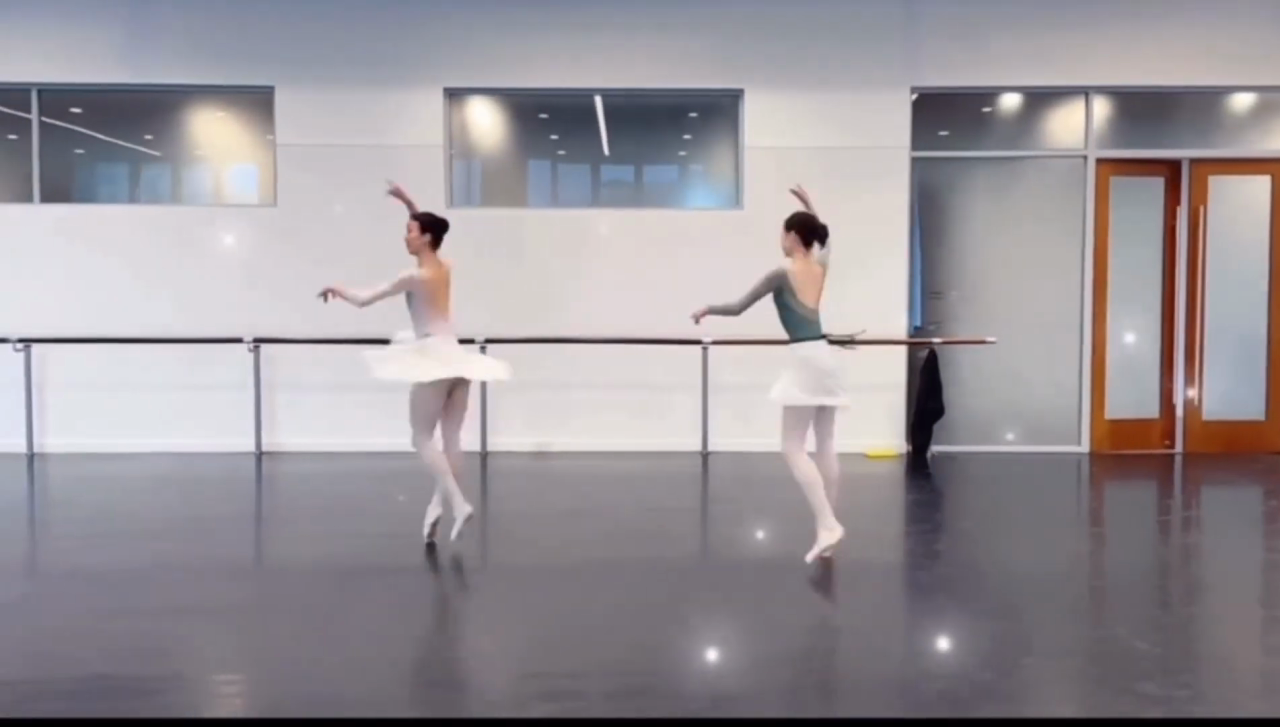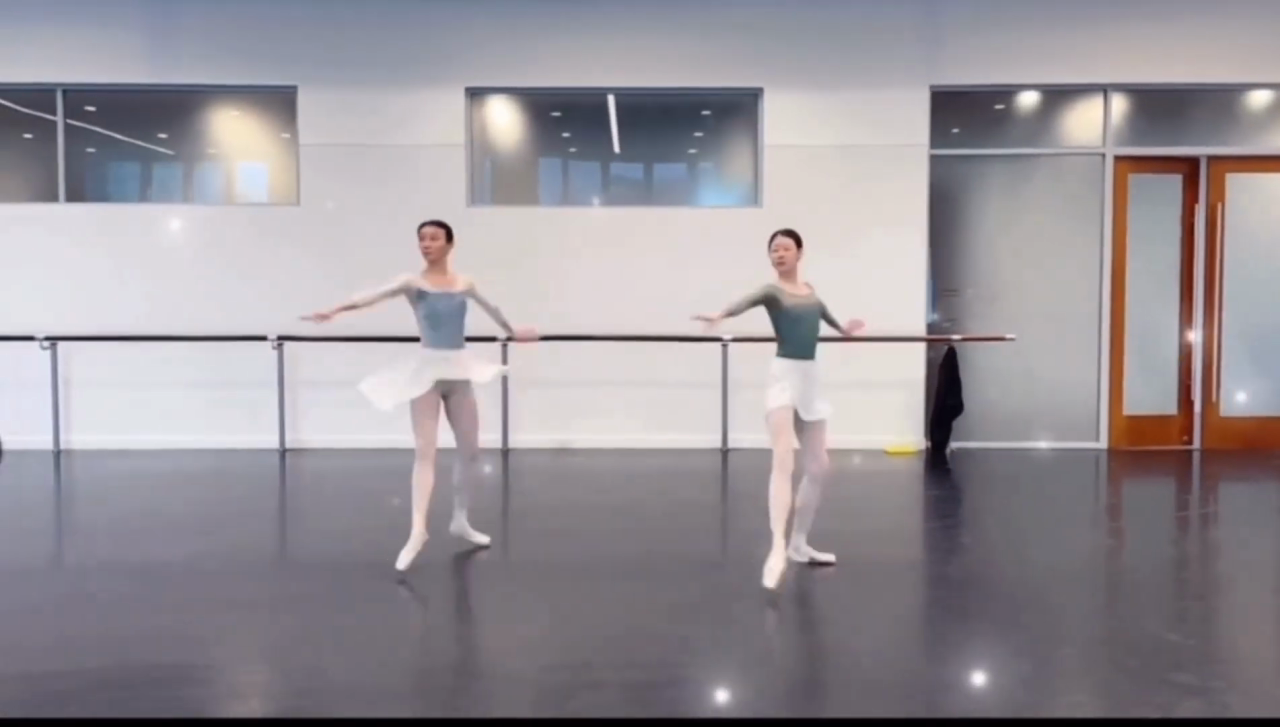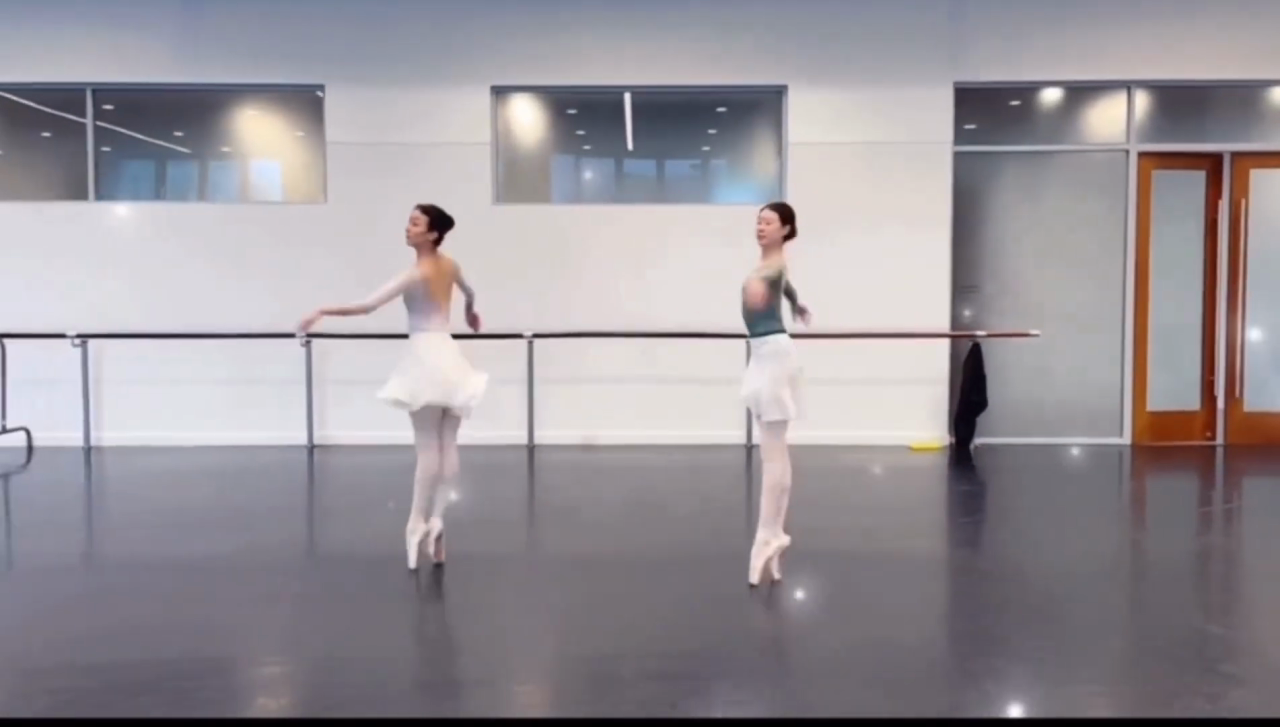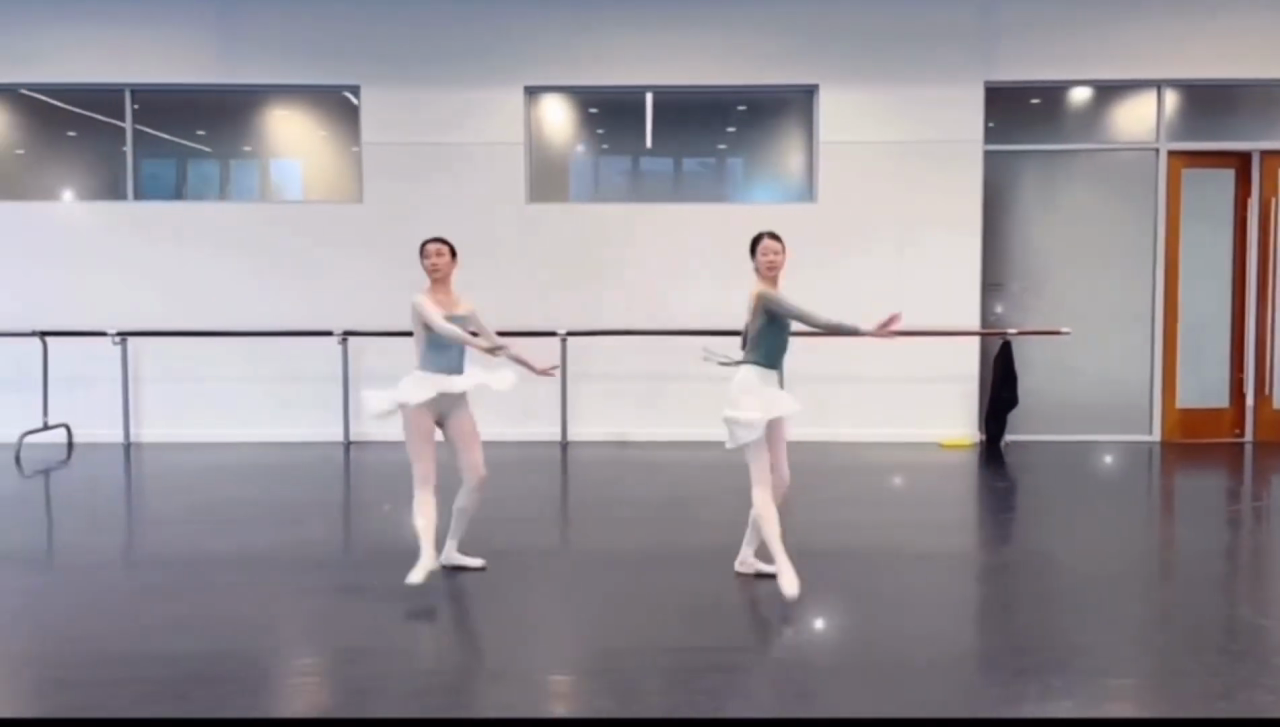
dt=0.4s
person 1, frame 1
left shoulder: (781, 273)
right shoulder: (818, 264)
left elbow: (739, 307)
right elbow: (823, 242)
left wrist: (705, 311)
right wrist: (809, 207)
left hip: (804, 360)
right hip: (824, 357)
left knee: (793, 449)
right knee: (825, 447)
left ankle: (827, 524)
right ankle: (828, 523)
person 1, frame 2
left shoulder: (809, 291)
right shoulder: (773, 290)
right elbow: (739, 304)
left wrist: (842, 328)
right wrist: (719, 315)
left hip: (809, 378)
right hip: (784, 376)
left knee: (818, 468)
right knee: (783, 463)
left ankle: (799, 543)
right ankle: (778, 549)
person 1, frame 3
left shoulder: (777, 266)
right shoulder: (764, 265)
left elbow: (766, 287)
left wrist: (762, 284)
right wrist: (796, 306)
left hip: (775, 354)
right hip: (763, 355)
left knee: (774, 453)
right knee: (772, 454)
left ankle: (767, 536)
right ankle: (773, 534)
person 1, frame 4
left shoulder: (764, 297)
right shoulder: (767, 295)
left elbow: (747, 340)
right elbow: (812, 320)
right wrist: (866, 331)
left hip: (766, 387)
right hip: (753, 386)
left knee: (778, 480)
right knee: (763, 483)
left ankle: (746, 555)
right ankle: (782, 562)
person 2, frame 1
left shoulder: (414, 276)
right shoulder: (442, 267)
left elbow: (365, 300)
right elbow: (430, 231)
left wrist: (338, 289)
right wrist: (406, 198)
left hip: (436, 363)
right hip: (456, 360)
left knee: (423, 442)
right knee: (449, 439)
left ankle: (457, 504)
right ankle: (454, 504)
person 2, frame 2
left shoulder: (464, 284)
right shoulder: (413, 282)
left elbow: (490, 308)
right elbow: (373, 296)
left wrist: (512, 330)
right wrist: (338, 309)
left hip: (459, 371)
right hip: (424, 372)
left knee: (471, 453)
right knee: (425, 456)
left ankle: (460, 521)
right ankle: (417, 531)
person 2, frame 3
left shoulder: (415, 275)
right shoulder: (450, 265)
left elbow: (368, 306)
right elbow: (468, 290)
left wrist: (324, 311)
right wrist: (470, 311)
left hip: (425, 356)
right hip: (448, 355)
left knee: (427, 446)
right knee: (446, 444)
left ankle: (418, 524)
right ankle: (435, 519)
person 2, frame 4
left shoulder: (464, 306)
right shoulder: (422, 300)
left elbow: (492, 340)
right elbow: (441, 327)
left wrist: (531, 365)
right wrist: (477, 343)
left hip: (455, 396)
right hip: (422, 393)
left knee: (476, 477)
right knee: (425, 481)
left ankle: (449, 550)
right ankle: (427, 554)
